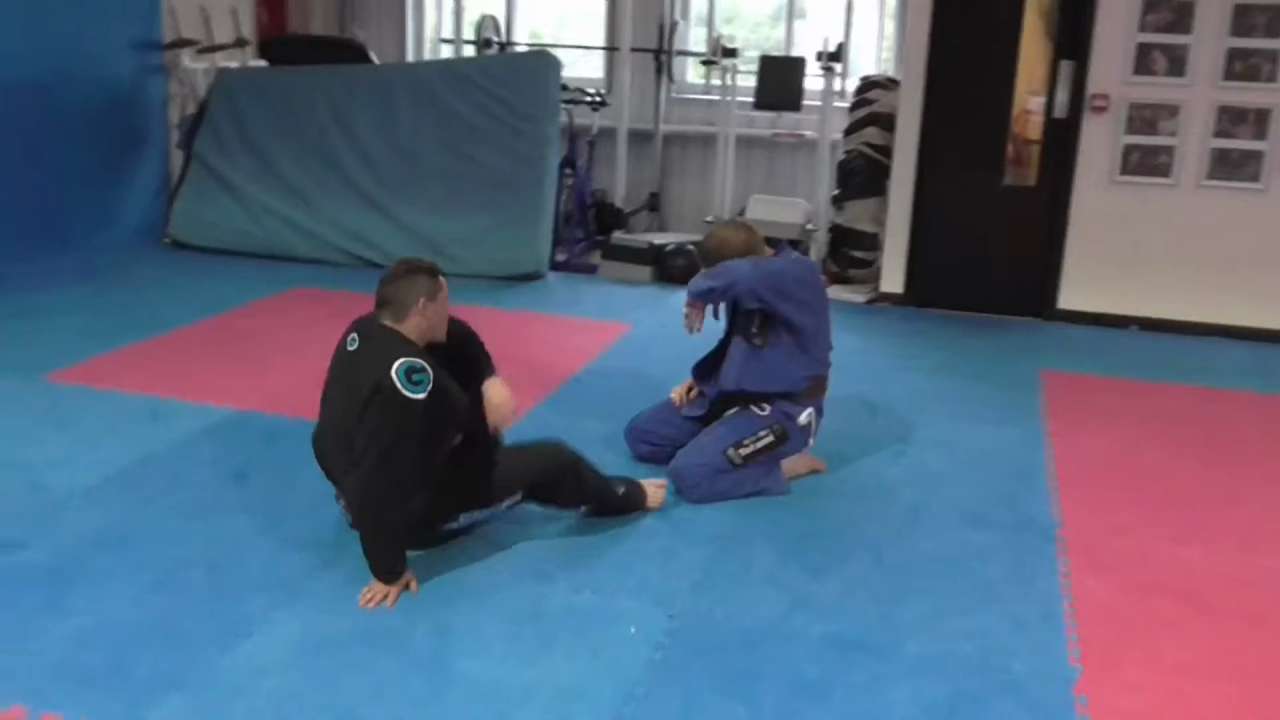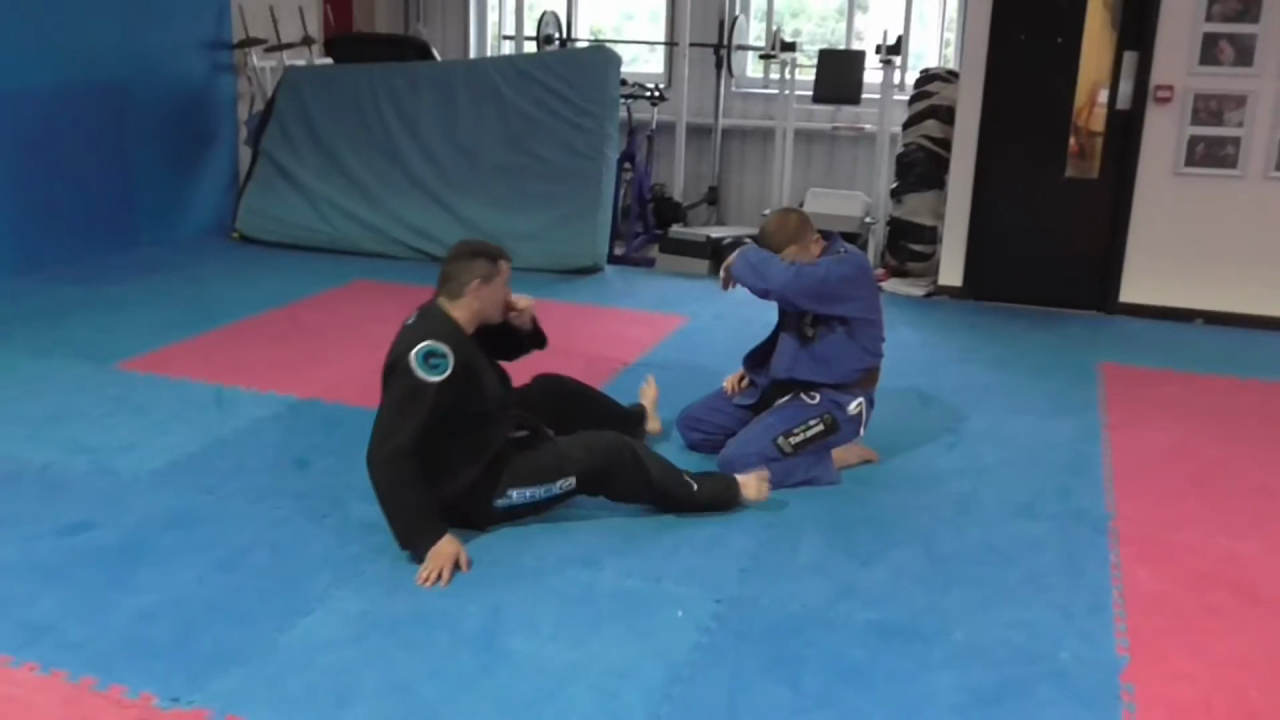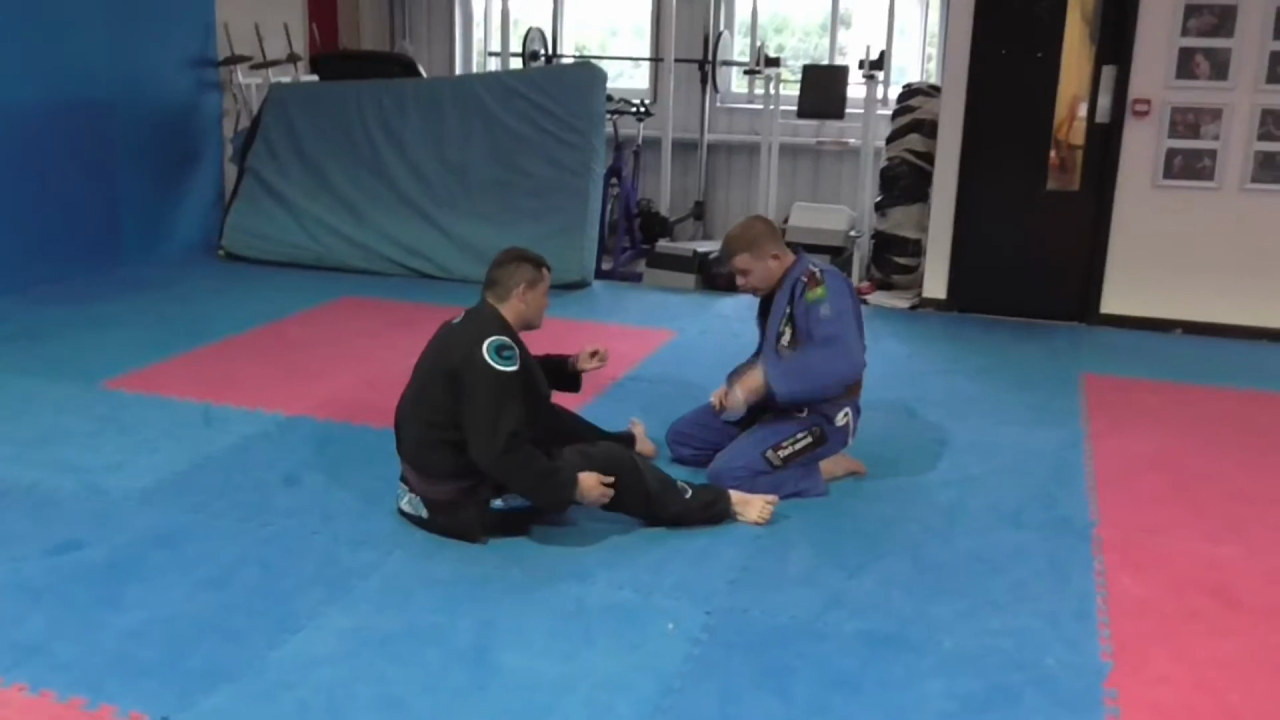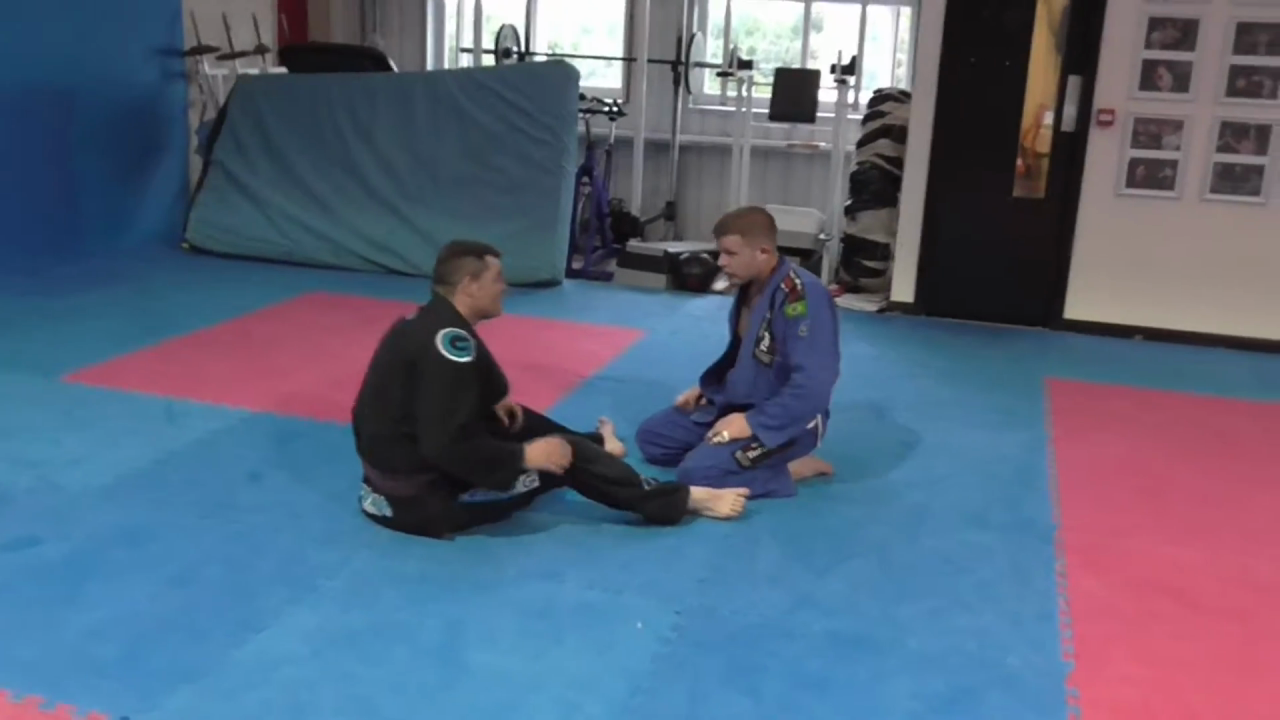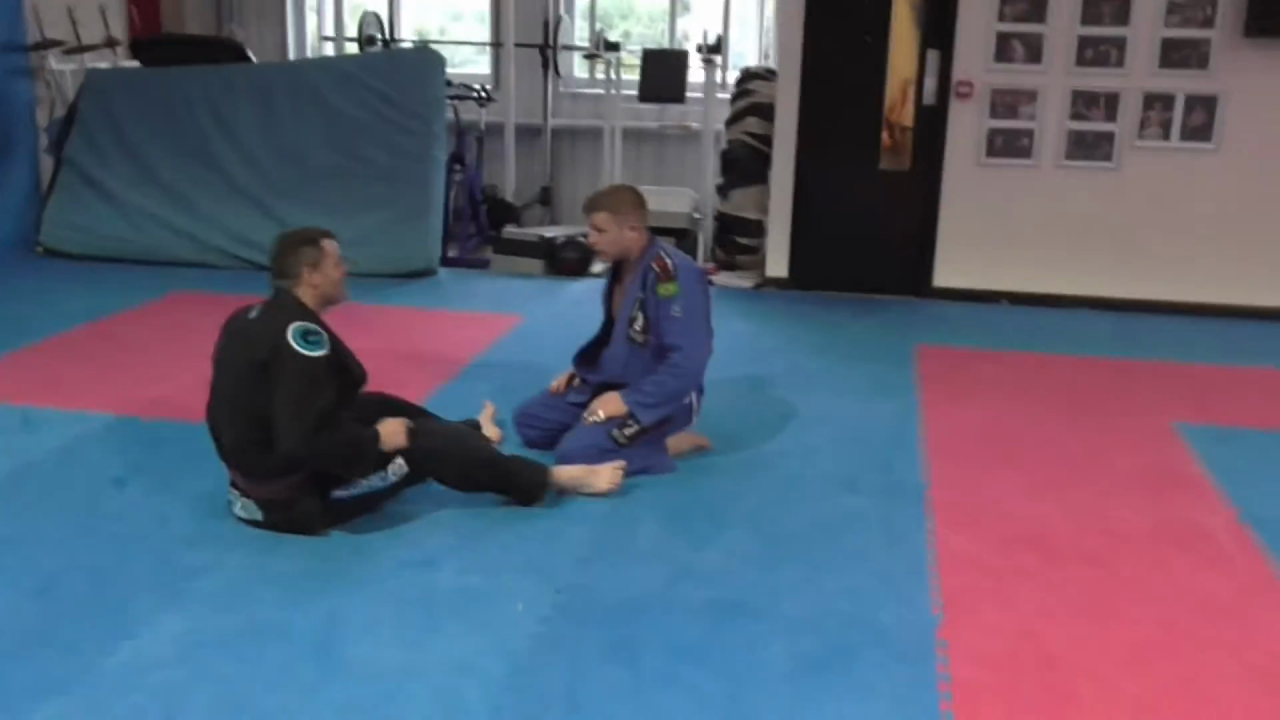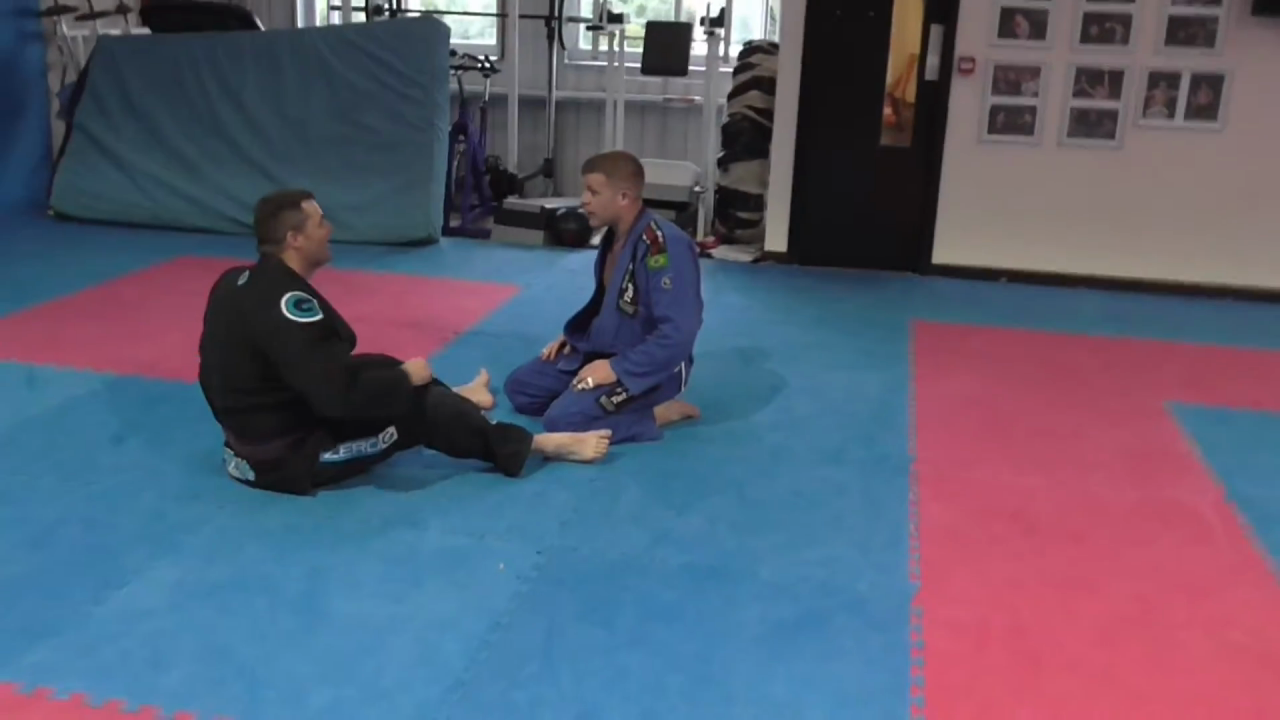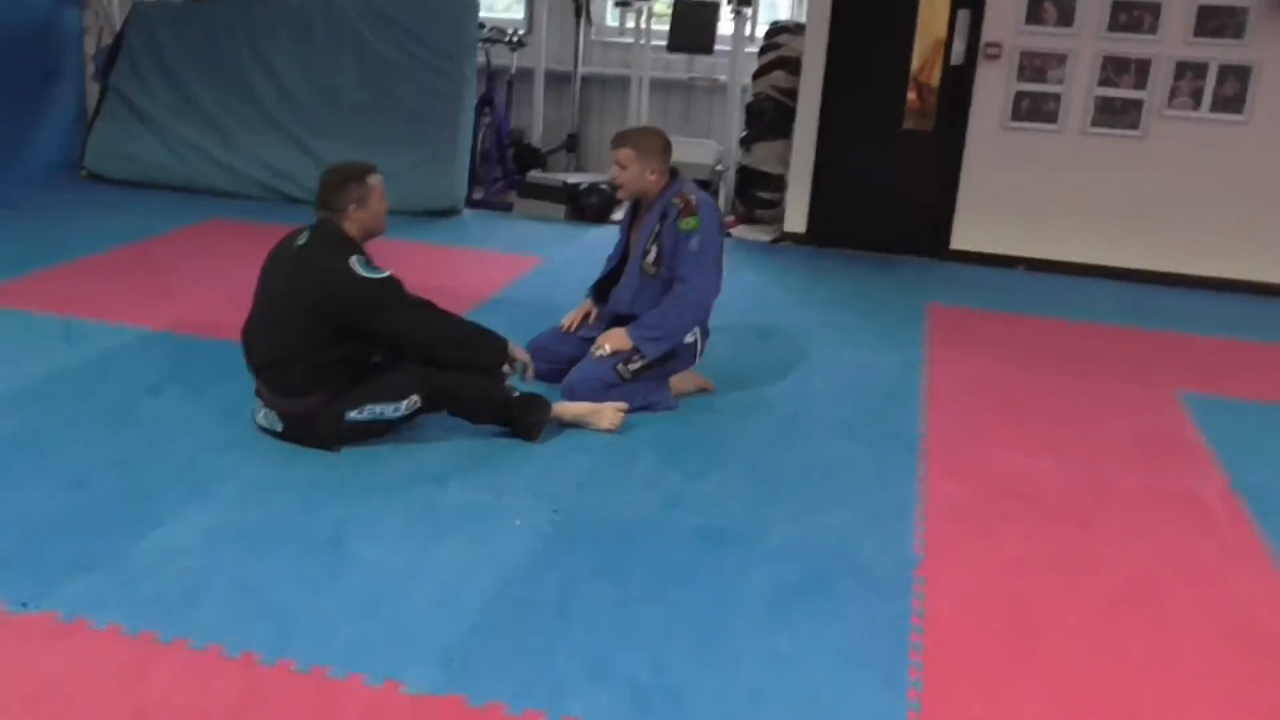
dt=0.5s
person 1, frame 1
left shoulder: (366, 329)
right shoulder: (405, 374)
left elbow: (458, 339)
right elbow: (380, 484)
left wrist: (490, 381)
right wrist: (388, 569)
right hip: (402, 507)
right knee: (552, 462)
left ankle: (482, 450)
right ankle: (630, 496)
person 1, frame 2
left shoulder: (444, 316)
right shoulder: (431, 357)
left elbow: (503, 344)
right elbow: (390, 459)
left wrist: (521, 325)
right wrist: (431, 537)
left hip: (470, 445)
right hip: (468, 486)
left knee: (549, 390)
right knee: (605, 454)
left ankle: (637, 418)
right ankle: (724, 489)
person 1, frame 3
left shoulder: (473, 324)
right shoulder: (495, 346)
right elbow: (498, 453)
left wrist: (570, 367)
right wrist: (570, 485)
left hip: (438, 472)
right hip: (460, 498)
left knee: (542, 419)
right knee: (606, 465)
left ankle: (627, 443)
right ankle: (721, 504)
person 1, frame 4
left shoulder: (421, 323)
right shoulder: (451, 342)
right elbow: (450, 446)
left wrist: (491, 404)
right wrist: (522, 458)
left hip: (397, 472)
right hip: (426, 496)
left knee: (506, 418)
right knee: (564, 456)
left ankle: (594, 445)
right ankle: (684, 500)
person 1, frame 5
left shoulder: (250, 319)
right shoulder: (300, 336)
right elbow: (308, 441)
right wrist: (376, 441)
left hip: (258, 475)
right hip: (295, 494)
left knee: (377, 407)
right knee: (430, 445)
left ankle: (472, 433)
right ankle: (551, 478)
person 1, frame 6
left shoulder: (235, 282)
right shoulder: (289, 306)
right elbow: (343, 398)
right wrist: (407, 377)
left hip: (251, 433)
right hip: (287, 455)
left knee: (373, 370)
right knee: (421, 410)
left ankle: (456, 399)
right ankle: (538, 444)
person 1, frame 7
left shoulder: (299, 244)
right shoulder: (345, 271)
right elbow: (426, 326)
right wrist: (504, 350)
left hip: (283, 391)
right hip: (314, 413)
left knee: (408, 342)
right knee: (439, 380)
left ankle: (488, 367)
right ankle: (555, 412)
person 2, frame 1
left shoulder: (800, 275)
left elbow: (743, 277)
left wrist: (699, 291)
right wrist: (701, 377)
left hip: (781, 410)
right hip: (733, 393)
left knee: (689, 474)
right knee: (640, 434)
left ankle: (787, 464)
right ankle: (751, 452)
person 2, frame 2
left shoulder: (849, 268)
right shoulder: (800, 264)
left elbow: (785, 282)
left wrist: (743, 257)
right wrist: (753, 367)
left hip: (834, 400)
right hip: (786, 384)
left knee: (739, 460)
right knee: (693, 423)
left ankle: (837, 454)
right ankle: (799, 442)
person 2, frame 3
left shoulder: (825, 285)
right shoulder: (778, 285)
left elbow: (843, 360)
left wrist: (769, 376)
right wrist: (742, 380)
left hip: (818, 412)
right hip: (772, 400)
left knee: (728, 474)
right knee: (681, 438)
left ankle: (826, 467)
right ankle: (790, 454)
person 2, frame 4
left shoulder: (805, 296)
right shoulder: (749, 287)
left elbow: (812, 384)
left wrist: (754, 422)
right wrist: (706, 386)
left hip: (782, 420)
right hip: (736, 403)
left knee: (698, 473)
right knee: (651, 437)
left ankle: (793, 467)
right ankle: (754, 455)
person 2, frame 5
left shoulder: (676, 275)
right shoulder: (622, 266)
left elbow: (687, 363)
left wrist: (629, 400)
right wrist: (581, 366)
left hip: (658, 399)
right hip: (610, 383)
left knee: (575, 453)
right knee: (529, 420)
left ankle: (670, 443)
right ankle: (633, 434)
person 2, frame 6
left shoulder: (666, 246)
right shoulder: (614, 236)
left elbow: (678, 333)
left wrist: (618, 368)
right wrist: (572, 335)
left hip: (647, 367)
right hip: (601, 351)
left knee: (563, 420)
right knee: (519, 386)
left ankle: (659, 412)
right ankle: (620, 401)
person 2, frame 7
left shoulder: (694, 210)
right shoulder: (642, 202)
left elbow: (694, 295)
left wrist: (635, 334)
right wrist: (595, 299)
left hip: (666, 335)
right hip: (621, 319)
left knee: (581, 387)
right knee: (540, 353)
left ankle: (674, 383)
right ankle: (639, 371)
